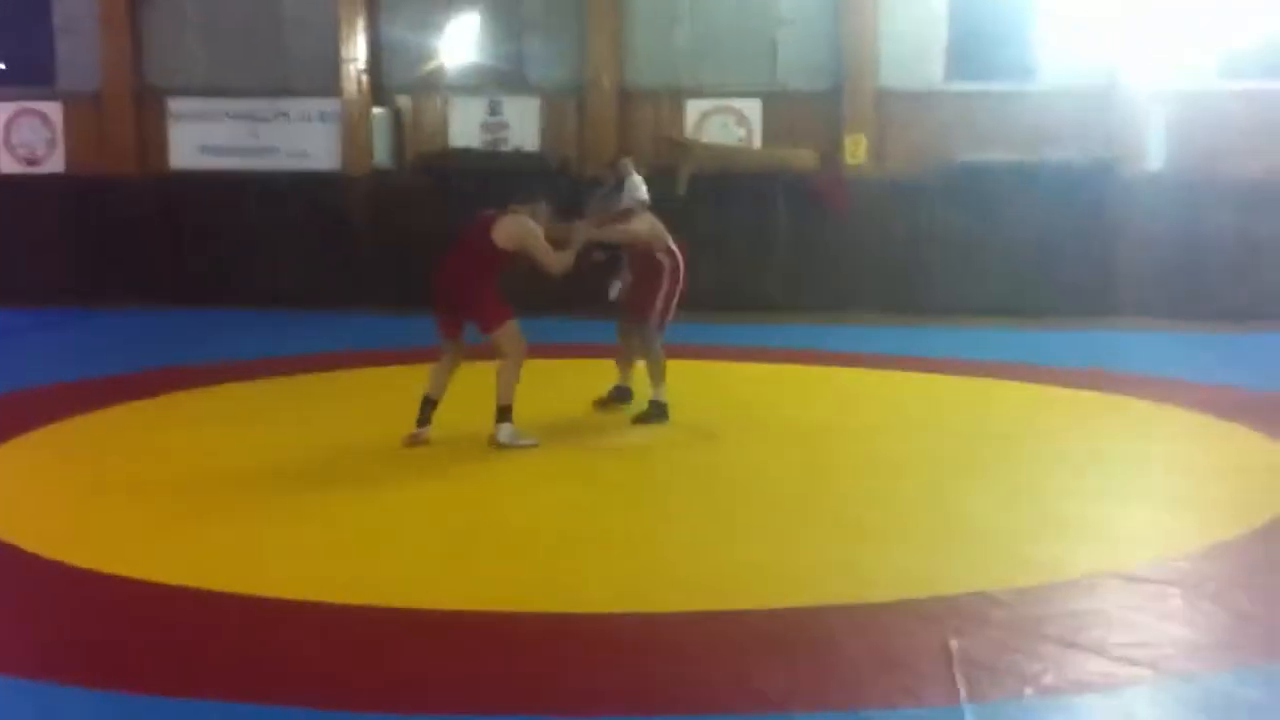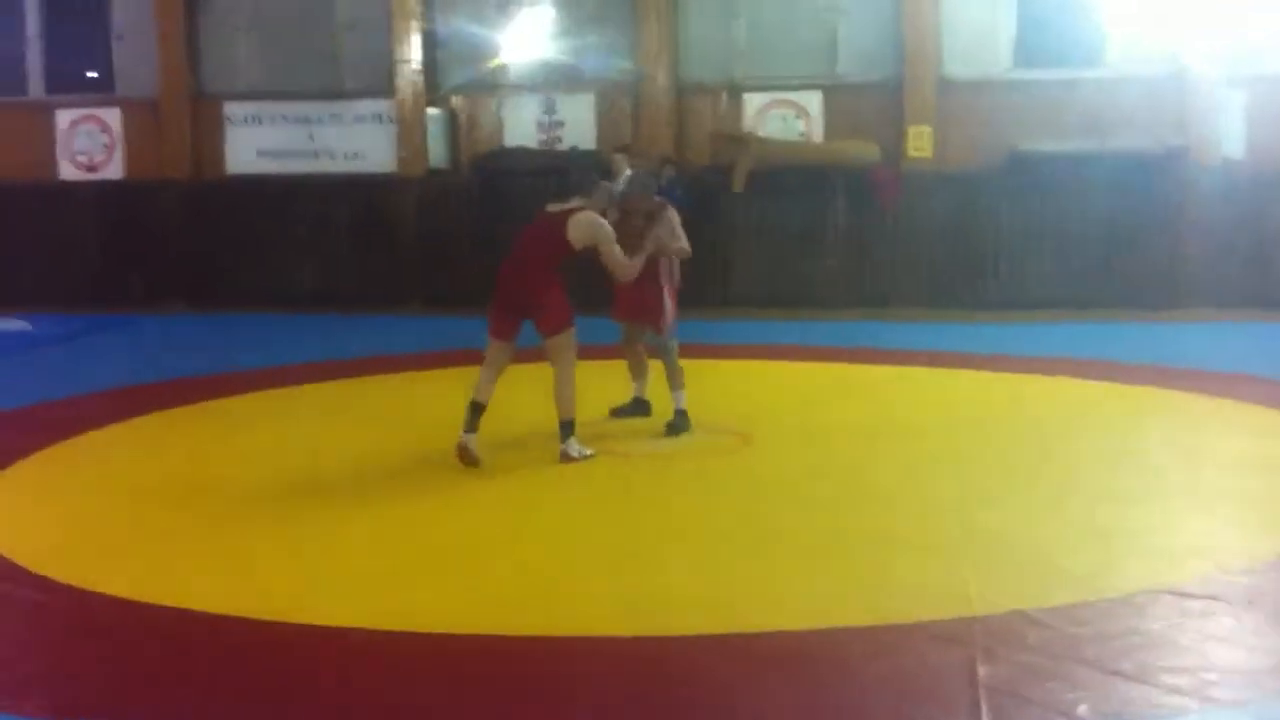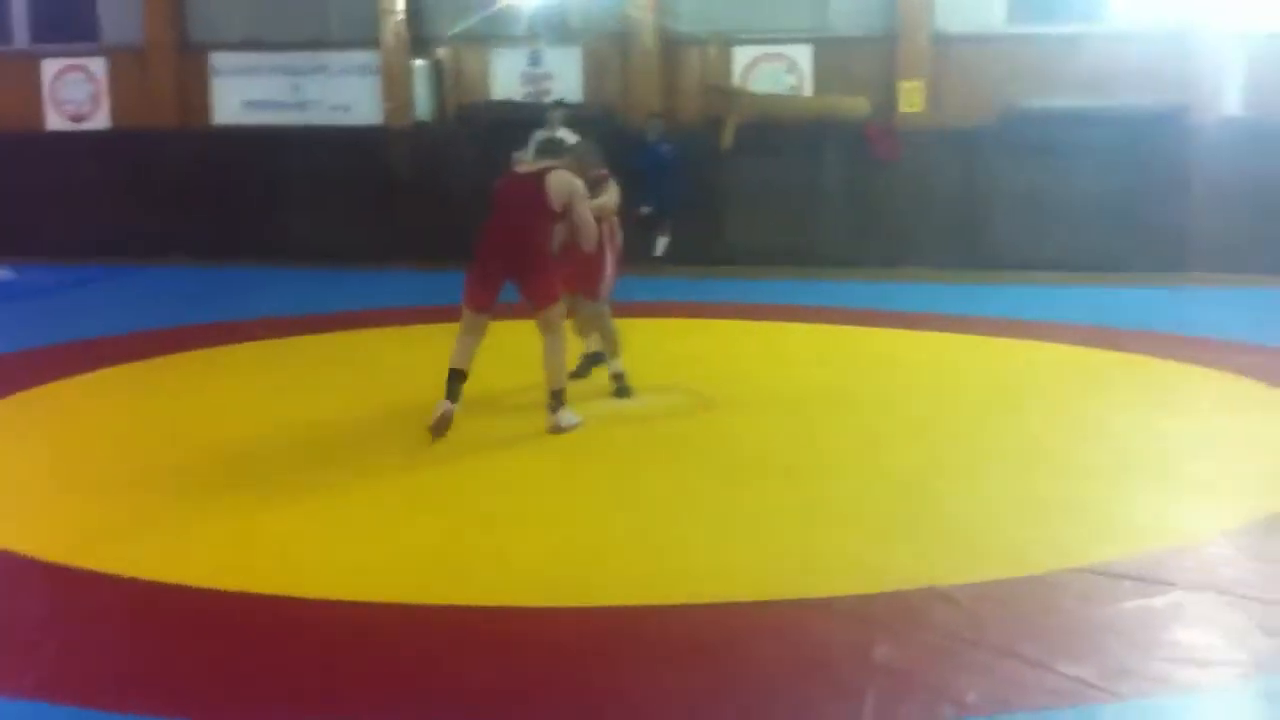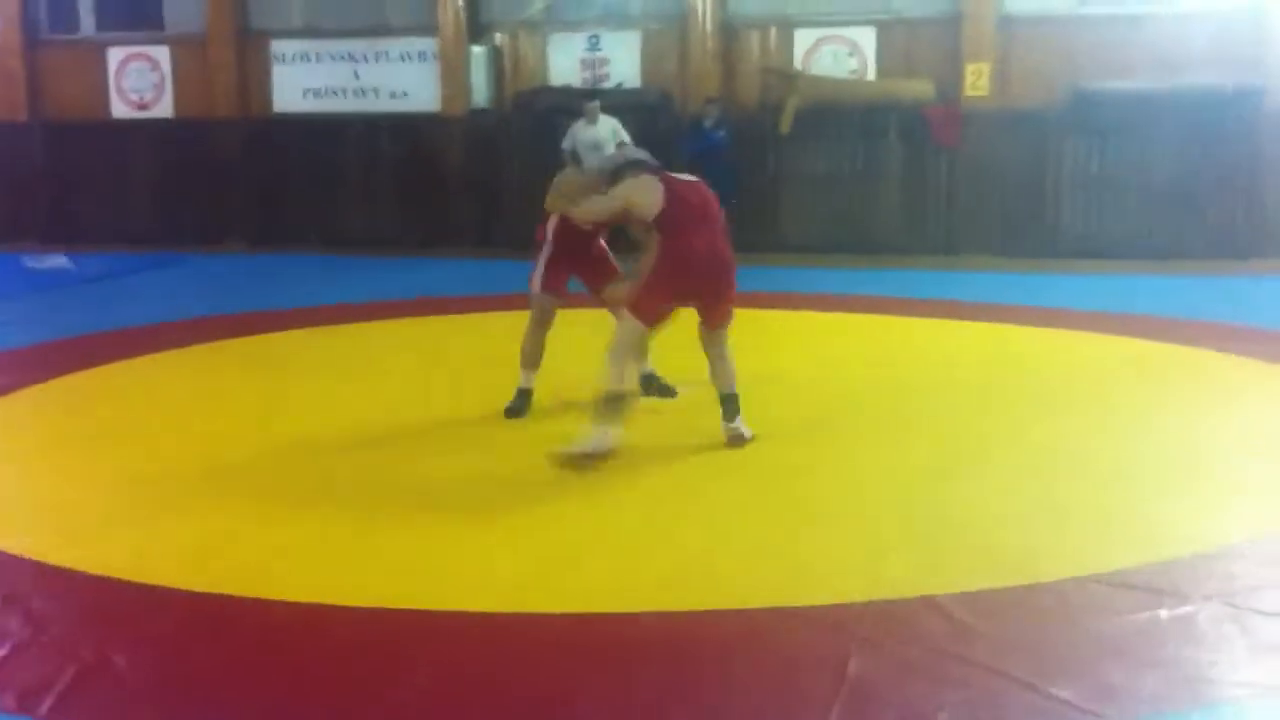
dt=0.7s
person 1, frame 1
left shoulder: (491, 217)
right shoulder: (525, 225)
right elbow: (556, 266)
right wrist: (576, 243)
left hip: (444, 282)
right hip: (475, 286)
left knee: (451, 354)
right knee: (514, 351)
left ankle: (422, 427)
right ankle: (503, 429)
person 1, frame 2
left shoulder: (548, 211)
right shoulder: (595, 223)
right elbow: (624, 273)
right wrist: (647, 249)
left hip: (508, 280)
right hip: (542, 287)
left knee: (493, 363)
right knee: (564, 362)
left ankle: (469, 434)
right ankle: (568, 443)
person 1, frame 3
left shoulder: (507, 178)
right shoulder: (570, 183)
right elbow: (588, 243)
left hip: (489, 250)
right hip: (530, 255)
left knee: (470, 330)
right knee: (554, 331)
left ankle: (449, 402)
right ankle: (559, 411)
person 1, frame 4
left shoulder: (636, 187)
right shoulder: (699, 188)
left elbow: (579, 214)
right wrist: (635, 285)
left hip: (677, 269)
right hip: (717, 269)
left knee: (620, 351)
right knee: (716, 344)
left ankle: (603, 434)
right ankle: (734, 423)
person 2, frame 1
left shoulder: (640, 220)
right shoulder: (627, 218)
left elbow: (625, 232)
left wrist: (591, 234)
left hip: (665, 275)
right hip: (644, 277)
left knee: (648, 336)
right knee: (627, 326)
left ankle: (659, 404)
right ankle: (623, 388)
person 2, frame 2
left shoulder: (665, 214)
right shoulder: (626, 207)
left elbow: (683, 250)
left wrist: (665, 243)
left hip: (658, 280)
right hip: (633, 278)
left knee: (665, 346)
right knee: (631, 339)
left ankle: (681, 412)
right ankle: (641, 399)
person 2, frame 3
left shoulder: (607, 188)
left elbow: (602, 206)
left hip: (600, 248)
right hip: (573, 245)
left knee: (597, 310)
right knee: (572, 301)
left ankle: (617, 372)
right ankle: (594, 352)
person 2, frame 4
right shoulder: (571, 179)
left hip: (591, 247)
right hip: (557, 248)
right knee: (540, 315)
left ankle: (647, 376)
right ankle: (525, 390)
